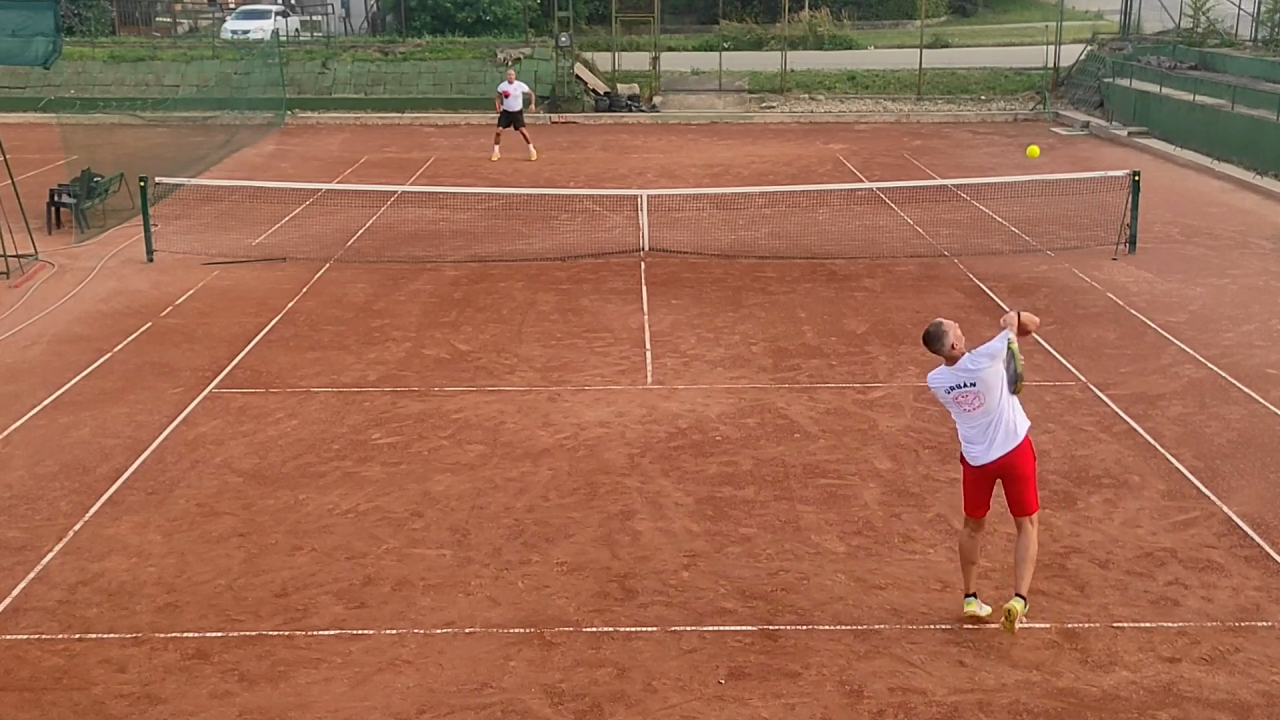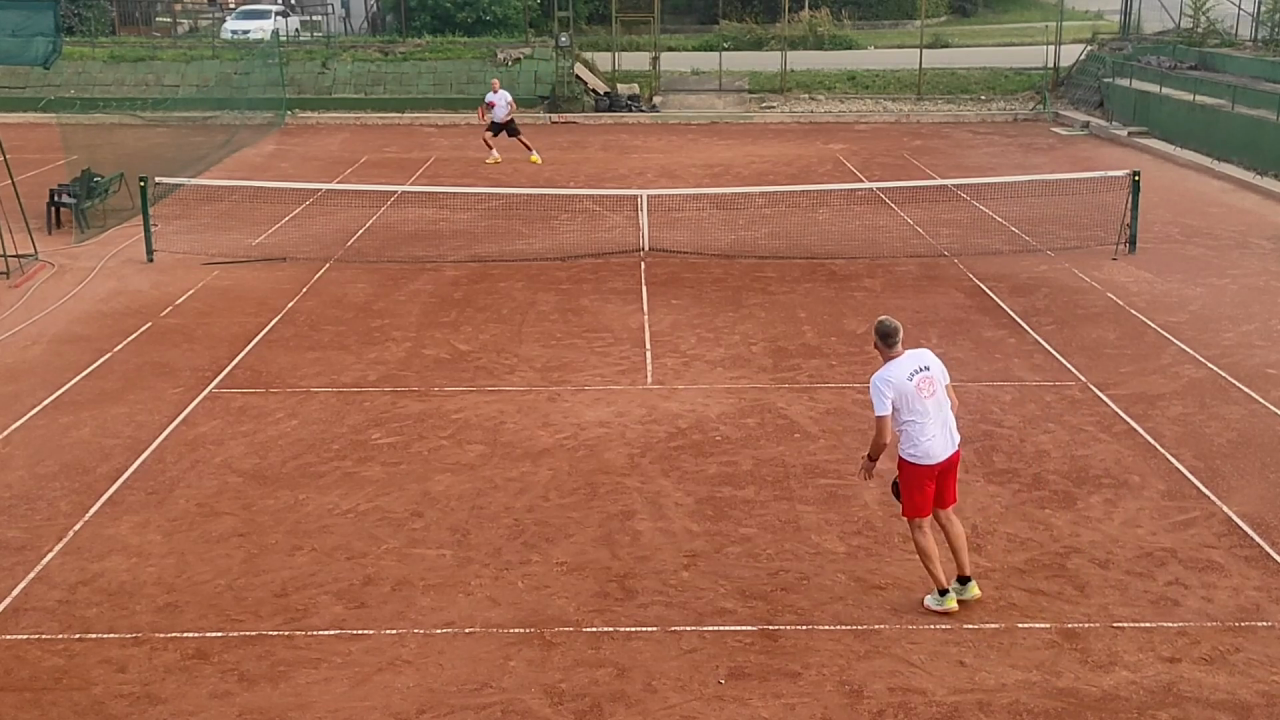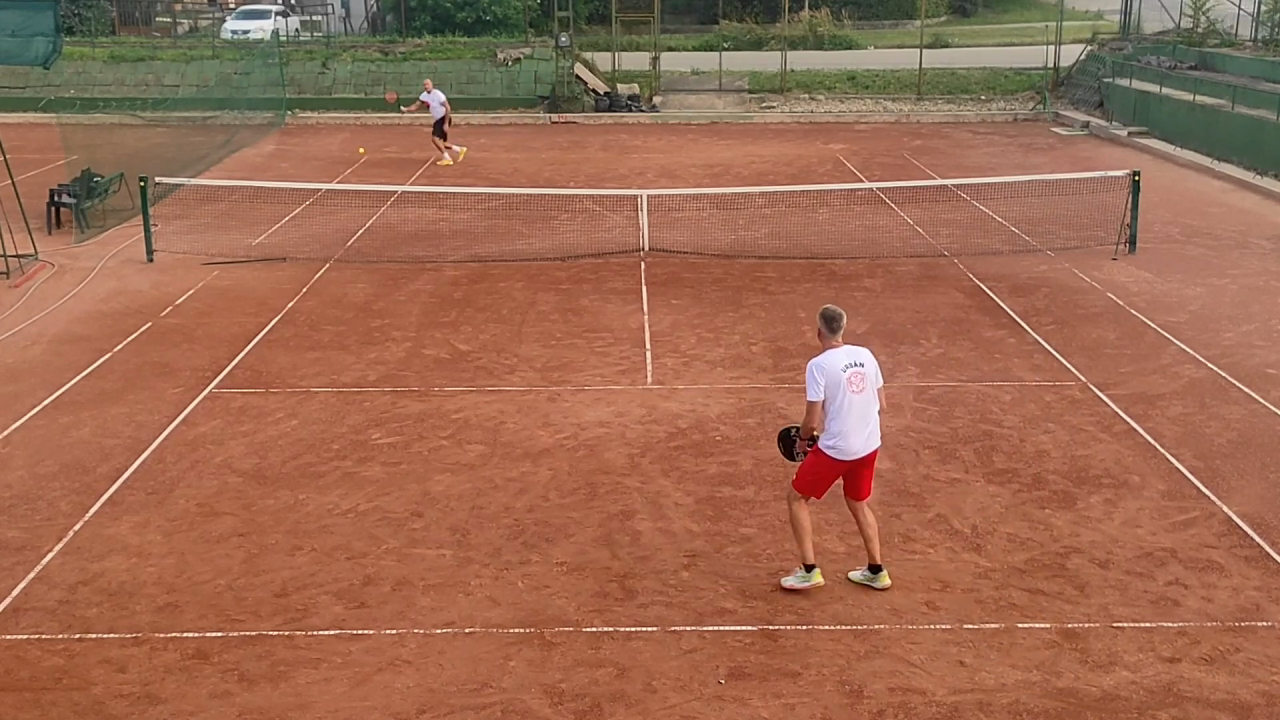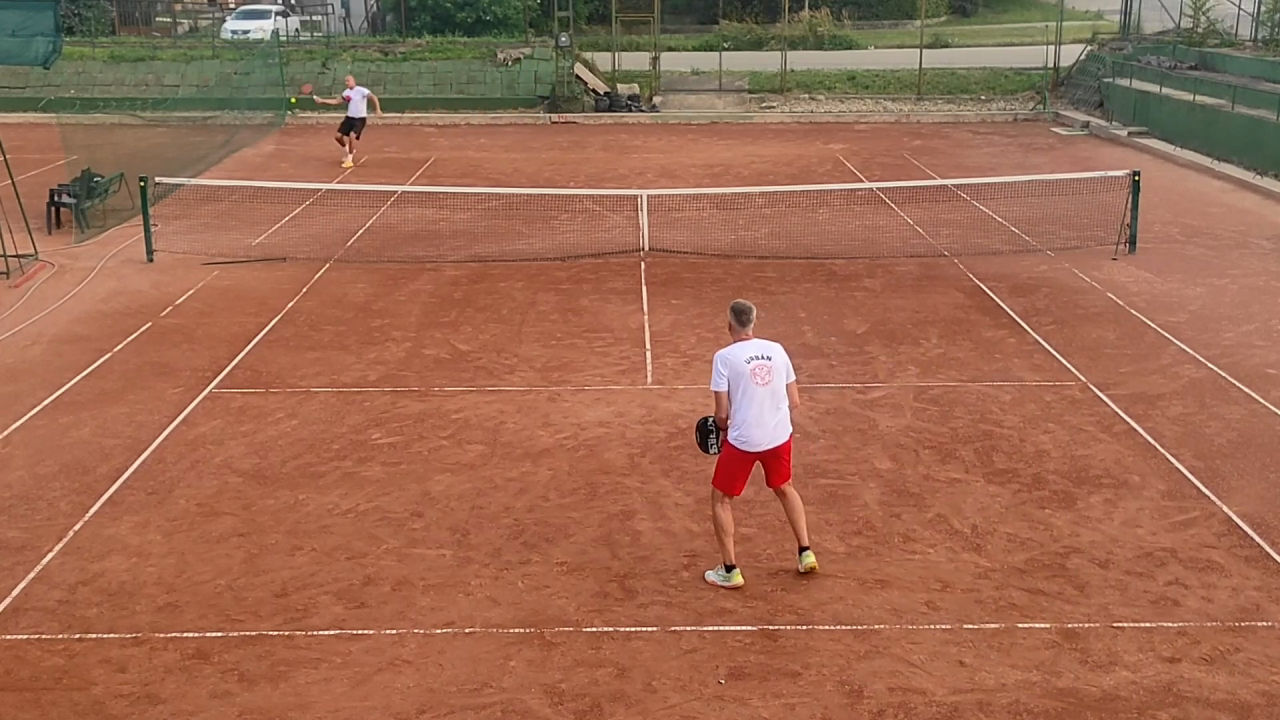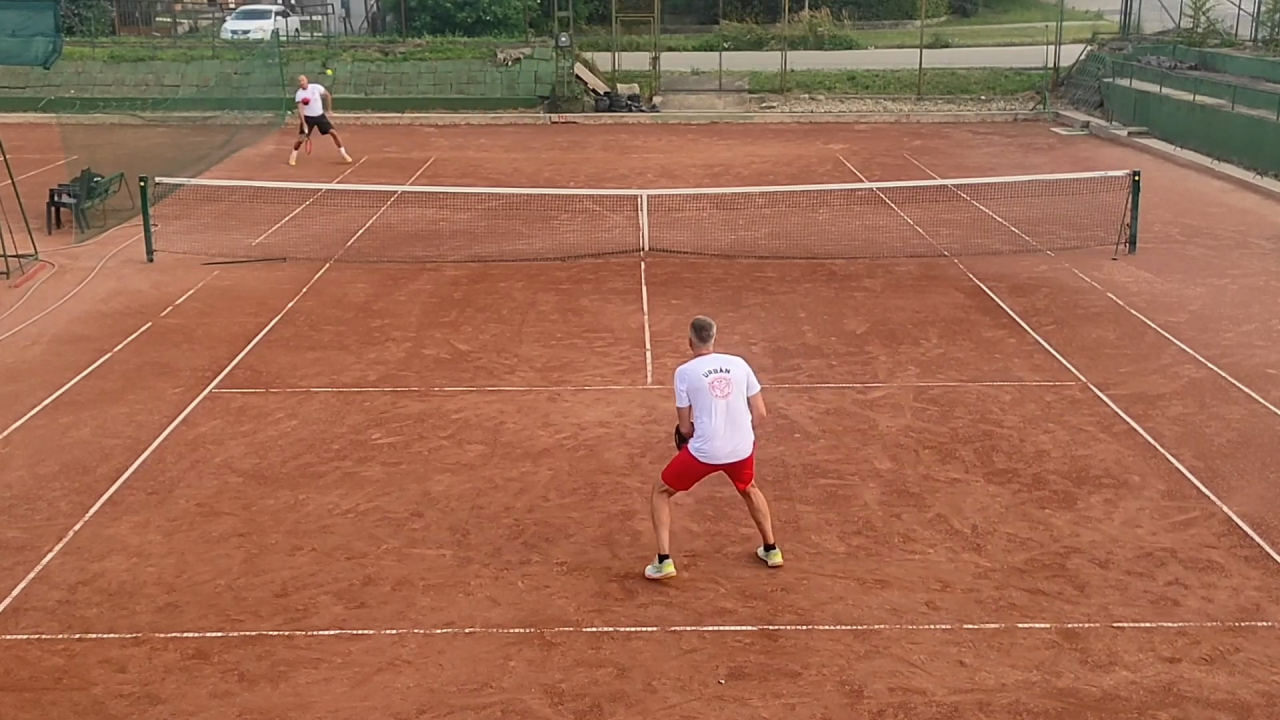
dt=0.5s
person 1, frame 1
left shoulder: (934, 378)
right shoulder: (982, 360)
right elbow: (1029, 324)
left hip: (975, 460)
right hip: (1012, 452)
left knee: (973, 525)
right knee: (1026, 526)
left ankle: (970, 598)
right ankle: (1019, 600)
person 1, frame 2
left shoulder: (881, 379)
right shoulder: (928, 356)
left elbow: (884, 437)
right elbow: (953, 403)
left wrist: (871, 459)
left hip: (918, 458)
right hip: (950, 449)
left knee: (919, 526)
right knee: (945, 515)
left ankle: (943, 594)
right ankle: (966, 582)
person 1, frame 3
left shoulder: (818, 365)
right shoulder: (866, 355)
left elbow: (813, 420)
right elbow: (880, 403)
left wrist: (803, 438)
left hip: (834, 450)
right hip: (868, 446)
left knee: (796, 499)
right knee: (858, 504)
left ankle: (809, 570)
right ankle: (875, 571)
person 1, frame 4
left shoulder: (724, 357)
right shoulder: (777, 350)
left elbow: (722, 413)
right elbow: (794, 401)
left wrist: (725, 427)
left hip: (743, 440)
right hip: (780, 436)
left knee: (720, 499)
right knee: (785, 489)
left ankle: (730, 571)
right ankle: (805, 552)
person 1, frame 5
left shoulder: (684, 372)
right shoulder: (738, 364)
left elbow: (684, 426)
right elbow: (760, 413)
left hip: (704, 452)
right hip: (741, 449)
left knee: (660, 492)
right knee: (749, 489)
left ankle: (663, 561)
right ankle: (771, 550)
